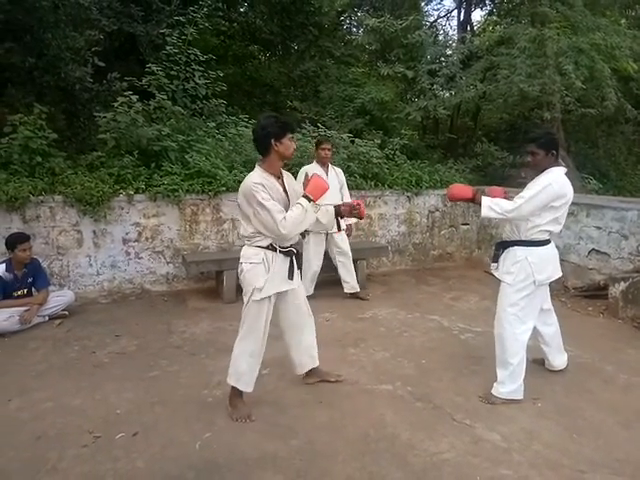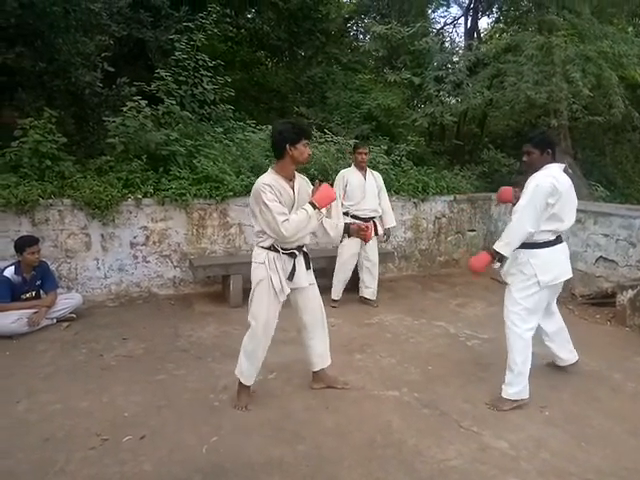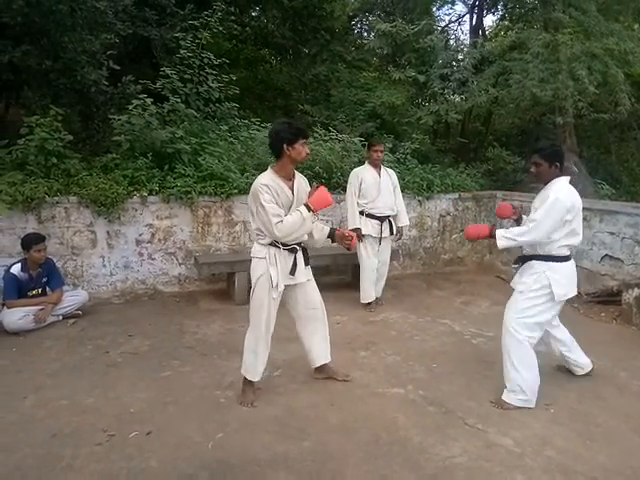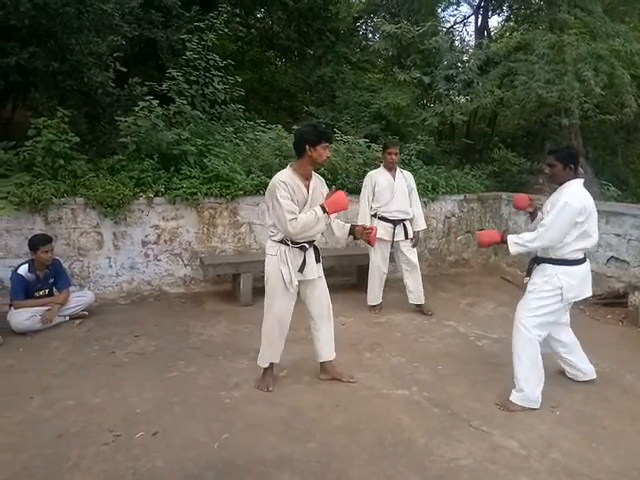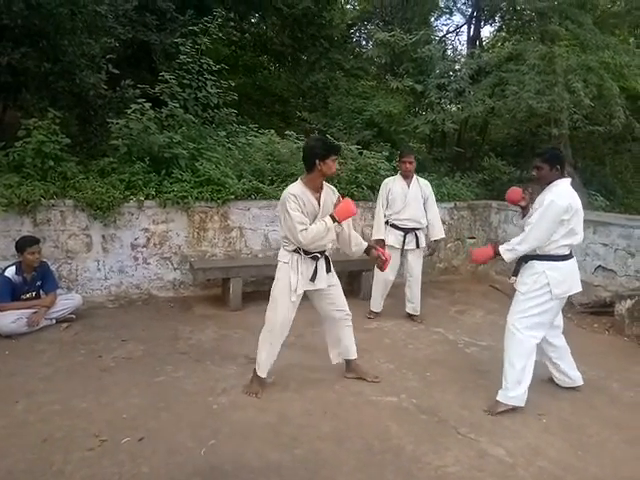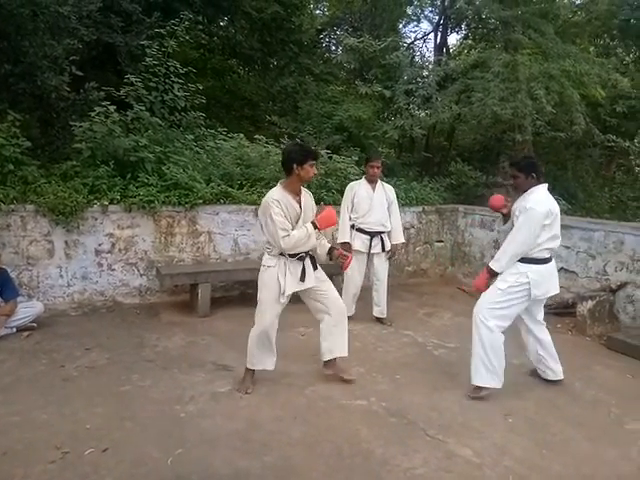
dt=0.5s
person 1, frame 1
left shoulder: (286, 178)
right shoulder: (254, 186)
left elbow: (301, 215)
right elbow: (285, 228)
left wrist: (338, 210)
right wrist: (309, 198)
left hip: (284, 260)
right hip: (261, 262)
left knee: (300, 318)
right knee: (254, 330)
left ankle: (310, 370)
right ankle: (236, 395)
person 1, frame 2
left shoulder: (303, 182)
right shoulder: (265, 186)
left elbow: (319, 221)
right elbow: (285, 230)
left wrist: (347, 227)
right wrist: (313, 205)
left hip: (298, 260)
right hip: (270, 262)
left knee: (315, 317)
right knee: (261, 326)
left ankle: (319, 373)
right ankle: (244, 384)
person 1, frame 3
left shoulder: (301, 181)
right shoulder: (263, 186)
right elbow: (280, 230)
left wrist: (332, 234)
right wrist: (308, 207)
left hip: (297, 257)
right hip: (270, 259)
left knee: (314, 311)
right knee: (262, 322)
left ankle: (321, 365)
right ankle: (249, 382)
person 1, frame 4
left shoulder: (319, 182)
right shoulder: (281, 182)
left elbow: (327, 223)
right elbow: (292, 226)
left wrist: (353, 230)
right wrist: (324, 208)
left hip: (309, 254)
right hip: (283, 255)
left knee: (321, 310)
right knee: (278, 314)
left ankle: (327, 366)
right ankle: (268, 368)
person 1, frame 5
left shoulder: (331, 192)
right shoulder: (292, 195)
left elbow: (344, 230)
right elbow: (303, 237)
left wrist: (369, 249)
right wrist: (333, 217)
left hip: (321, 263)
right hip: (294, 264)
left knee: (340, 314)
right knee: (277, 321)
left ankle: (351, 365)
right ankle: (259, 375)
person 1, frame 6
left shoulder: (307, 196)
right shoulder: (273, 200)
right elbow: (285, 242)
left wrist: (331, 250)
right wrist: (315, 224)
left hip: (307, 264)
right hip: (279, 267)
left knee: (335, 307)
right knee: (266, 322)
left ankle: (332, 362)
right ankle: (251, 371)
person 2, frame 1
left shoulder: (553, 183)
right shoulder: (549, 180)
left elbow: (517, 209)
right elbow: (526, 210)
left wrist: (478, 199)
right wrist: (505, 201)
left hip: (527, 258)
right hip: (535, 255)
left knee: (511, 320)
right knee: (540, 310)
left ankle: (508, 389)
right ankle: (556, 359)
person 2, frame 2
left shoulder: (541, 180)
right shoulder: (562, 180)
left elbow: (522, 224)
left wrist: (497, 251)
right wrist: (521, 204)
left hip: (535, 258)
right hip: (552, 253)
left knee: (517, 320)
right knee: (546, 310)
left ankle: (515, 391)
right ankle: (565, 355)
person 2, frame 3
left shoulder: (559, 195)
right shoulder: (555, 191)
left elbow: (536, 233)
left wrist: (496, 234)
right wrist: (520, 220)
left hip: (545, 272)
right hip: (548, 268)
left knee: (517, 327)
right knee: (546, 322)
left ankle: (519, 395)
right ankle: (580, 364)
person 2, frame 4
left shoulder: (571, 199)
right shoulder: (570, 193)
left elbow: (546, 238)
right elbow: (553, 230)
left wrist: (505, 239)
right wrist: (535, 214)
left hip: (559, 274)
right hip: (563, 270)
left knee: (528, 326)
right knee: (554, 324)
left ankle: (525, 396)
right ankle: (581, 370)
person 2, frame 5
left shoulder: (556, 197)
right shoulder: (561, 193)
left elbow: (533, 238)
left wrist: (496, 251)
right wrist: (527, 209)
left hip: (546, 271)
right hip: (556, 268)
left knee: (520, 327)
right knee: (547, 326)
left ankle: (511, 396)
right ankle: (568, 377)
person 2, frame 6
left shoulder: (536, 203)
right shoulder: (536, 197)
left elbow: (519, 243)
right elbow: (521, 231)
left wrist: (490, 270)
right wrist: (508, 215)
left hip: (526, 272)
right hip: (533, 269)
left knee: (485, 313)
right knee: (532, 322)
left ankle: (488, 381)
right ankle: (550, 370)
person 3, frame 1
left shoulder: (338, 172)
right shoulder: (307, 171)
left elbow: (345, 197)
left wrist: (350, 221)
left hip: (336, 221)
left knee: (344, 254)
right knee: (312, 260)
left ankle: (353, 289)
right ankle: (304, 292)
person 3, frame 2
left shoulder: (376, 176)
right shoulder: (344, 175)
left elbow: (384, 201)
left wrist: (388, 225)
left hip: (371, 225)
right hip: (352, 224)
left knee: (371, 261)
right knee: (346, 261)
left ankle: (367, 294)
right ankle: (336, 296)
person 3, frame 3
left shoulder: (390, 174)
right shoulder: (358, 173)
left elbow: (397, 199)
right elbow: (352, 200)
left wrist: (400, 224)
right wrist: (355, 226)
left hip: (386, 224)
right hip: (367, 223)
left knee: (383, 262)
right knee: (369, 262)
left ankle: (376, 294)
right ankle: (368, 298)
person 3, frame 4
left shoulder: (407, 176)
right shoulder: (373, 176)
left elbow: (415, 203)
right elbow: (365, 204)
left wrist: (417, 228)
left hip: (404, 227)
right hip: (382, 227)
left knee: (411, 264)
right knee: (378, 266)
left ankle: (419, 302)
right ankle: (375, 301)
person 3, frame 5
left shoulder: (424, 185)
right shoulder: (388, 183)
left elbow: (432, 212)
right elbow: (380, 210)
left wrist: (434, 238)
right wrist: (379, 236)
left hip: (415, 236)
right hip: (393, 234)
left knee: (414, 275)
right knee: (384, 273)
left ankle: (413, 310)
right ankle: (375, 308)
person 3, frame 6
left shoulder: (388, 190)
right shoulder: (354, 187)
left elbow: (394, 217)
right elbow: (345, 214)
left wrist: (395, 242)
right wrist: (345, 240)
left hip: (381, 240)
right hip: (359, 238)
left knee: (380, 278)
right knee: (353, 278)
left ankle: (380, 313)
right ankle: (347, 311)
